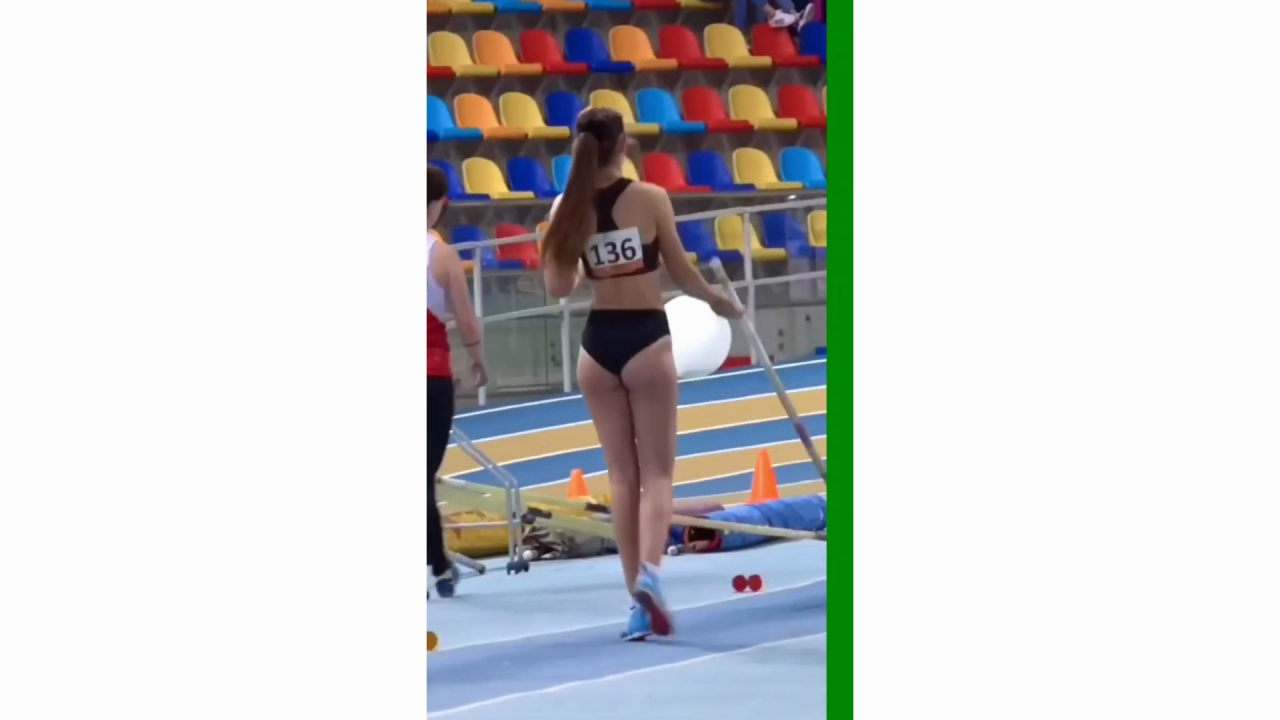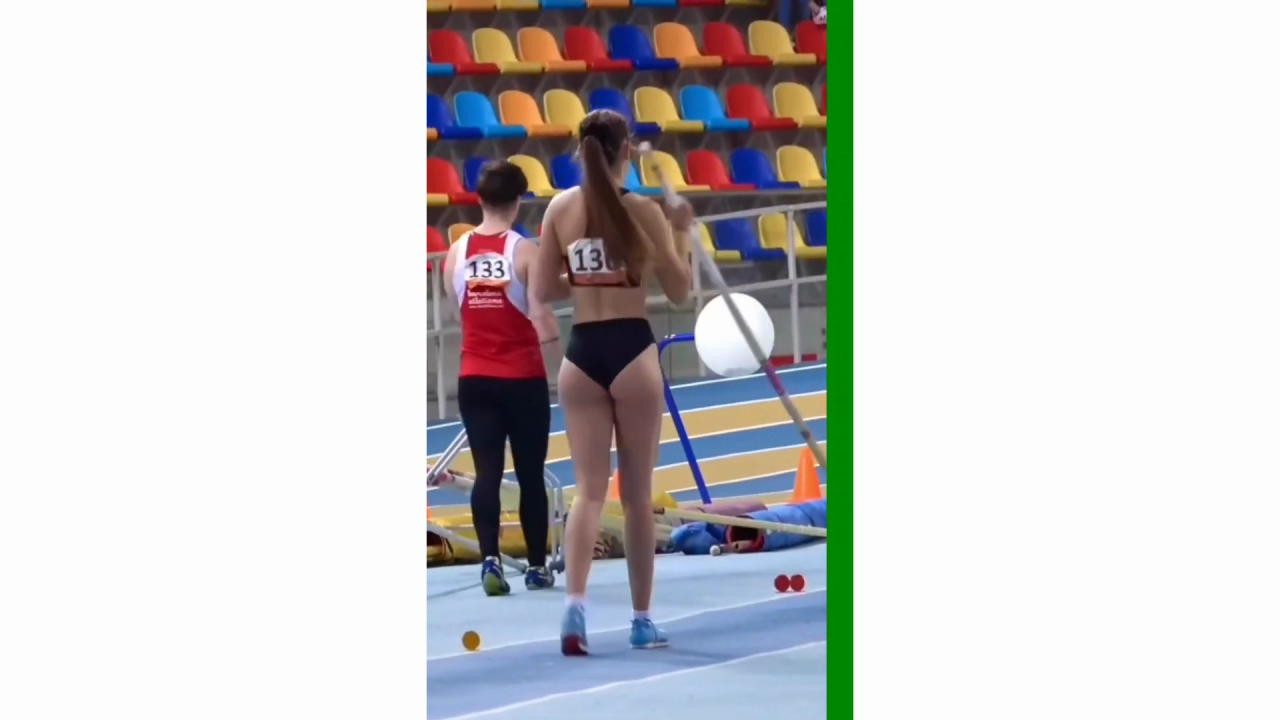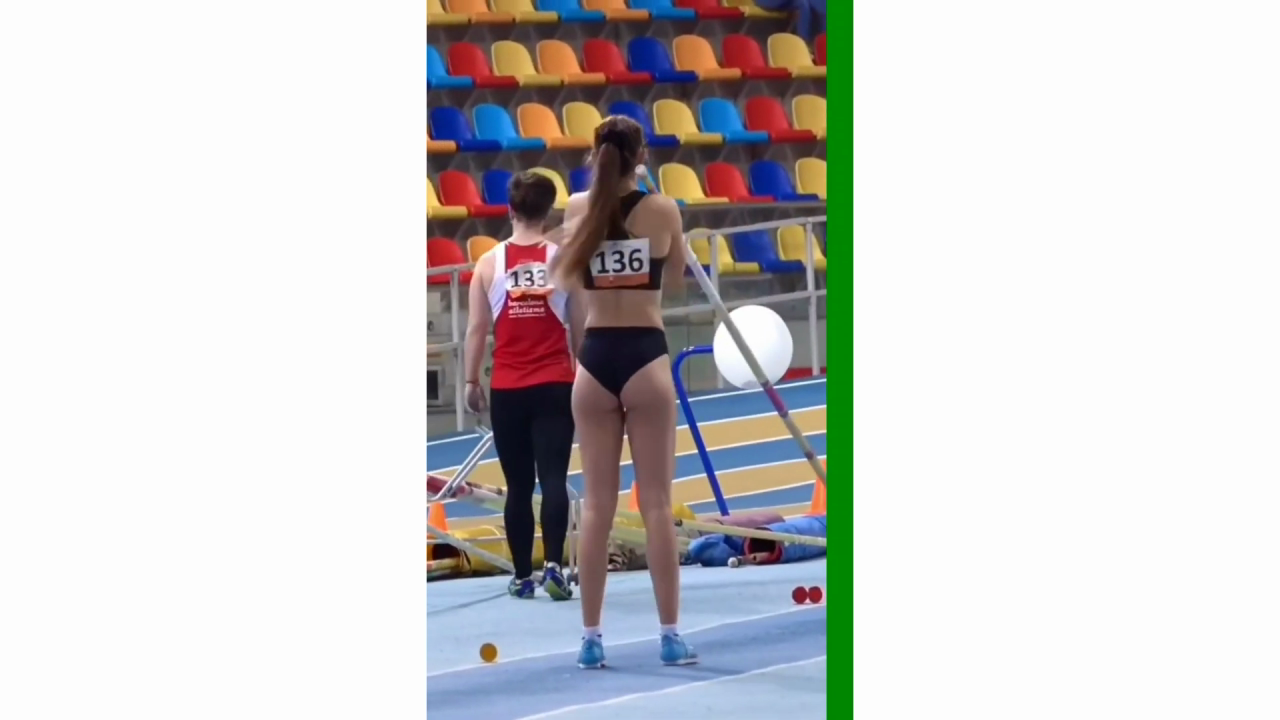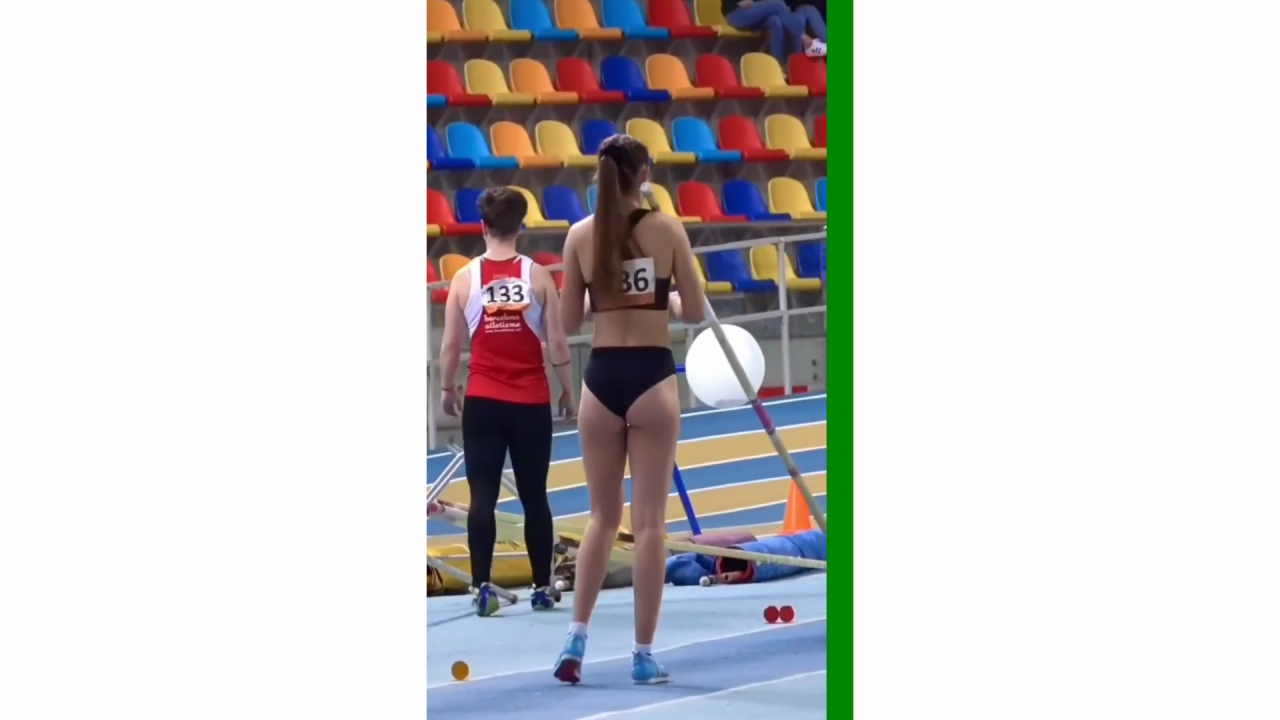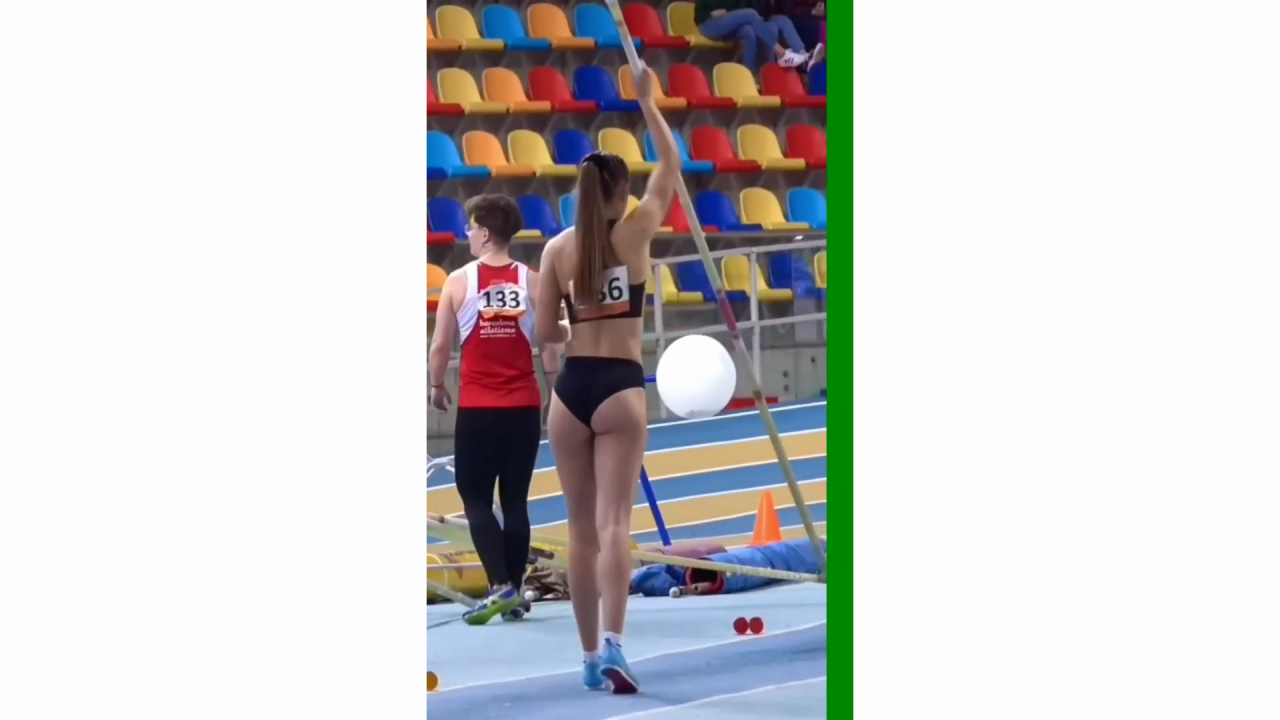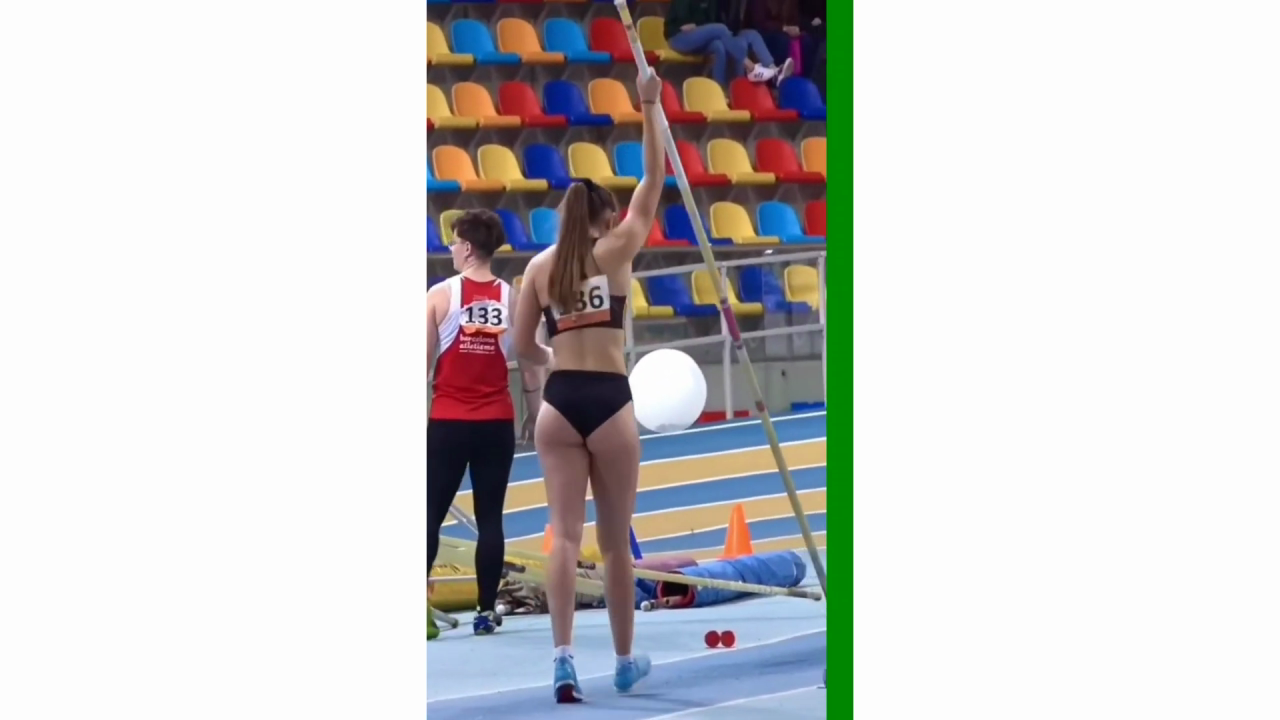
dt=0.7s
person 1, frame 1
left shoulder: (568, 206)
right shoulder: (652, 199)
left elbow: (558, 288)
right elbow: (683, 275)
right wrist: (720, 301)
left hip: (598, 342)
right hip: (646, 340)
left knee: (623, 478)
right knee: (654, 473)
left ankle: (639, 601)
right ankle: (649, 577)
person 1, frame 2
left shoulder: (559, 208)
right shoulder: (644, 209)
left elbow: (542, 290)
right elbow: (678, 290)
right wrist: (681, 231)
left hip: (582, 352)
right hip: (631, 351)
left knee: (589, 490)
right knee: (637, 492)
left ankle: (575, 607)
right ankle: (641, 619)
person 1, frame 3
left shoulder: (577, 209)
right shoulder: (664, 209)
left hip: (595, 359)
right hip: (646, 358)
left knee: (597, 504)
right knee: (656, 503)
left ankle: (591, 636)
right ankle: (670, 634)
person 1, frame 4
left shoulder: (580, 234)
right shoulder: (667, 228)
left elbow: (568, 321)
right elbow: (696, 311)
left hip: (601, 378)
right hip: (652, 378)
left knee: (602, 517)
right knee: (648, 522)
left ankle: (576, 636)
right ankle: (643, 655)
person 1, frame 5
left shoulder: (557, 247)
right shoulder: (636, 231)
left elbow: (544, 332)
right elbow: (672, 165)
right wrist: (647, 100)
left hip: (571, 390)
right hip: (621, 389)
left knee: (582, 530)
right knee: (614, 523)
left ankle: (591, 658)
right ankle: (611, 644)
person 1, frame 6
left shoulder: (539, 264)
right shoulder: (618, 249)
left elbow: (522, 346)
right elbow: (654, 180)
right wrist: (650, 105)
left hip: (559, 405)
right hip: (610, 403)
left knee: (565, 535)
right knee: (614, 541)
left ankle: (563, 658)
right ankle: (625, 661)
person 2, frame 1
right shoulder: (440, 253)
right elbow: (465, 320)
right wrist: (479, 359)
right hip: (430, 379)
left knee: (423, 473)
right knee: (422, 475)
left ankle: (442, 569)
person 2, frame 2
left shoulder: (457, 252)
right shoulder: (524, 250)
right elbow: (542, 318)
left hip: (474, 379)
right hip: (522, 378)
left knee: (486, 474)
right knee: (531, 476)
left ankle: (491, 560)
right ankle: (537, 566)
person 2, frame 3
left shoulder: (489, 263)
left elbow: (476, 330)
right elbow: (577, 330)
left wrist: (471, 381)
right wrist: (581, 375)
left hip: (507, 390)
right hip: (554, 387)
left knee: (519, 486)
right knee: (553, 480)
left ankle: (522, 577)
right ankle: (553, 565)
person 2, frame 4
left shoulder: (464, 278)
right shoulder: (538, 277)
left elbow: (451, 344)
right elbow: (557, 343)
left wrist: (447, 389)
right wrist: (567, 391)
left hip: (482, 402)
right hip: (531, 402)
left knee: (482, 496)
right knee: (534, 498)
left ankle: (483, 584)
right ankle: (542, 587)
person 2, frame 5
left shoulder: (459, 281)
right shoulder: (532, 282)
left elbow: (440, 345)
right elbow: (550, 348)
left wrist: (436, 386)
right wrist: (555, 393)
left hip: (477, 408)
right hip: (524, 407)
left knee: (477, 501)
right knee: (515, 502)
left ankle: (501, 587)
right ankle: (514, 594)
person 2, frame 6
left shoulder: (441, 295)
right shoulder: (512, 299)
left elbow: (423, 359)
right elbow: (529, 365)
right wrist: (536, 410)
left hip: (449, 421)
right hip: (497, 423)
left knee: (432, 513)
right knee: (490, 518)
right ankle: (487, 610)
